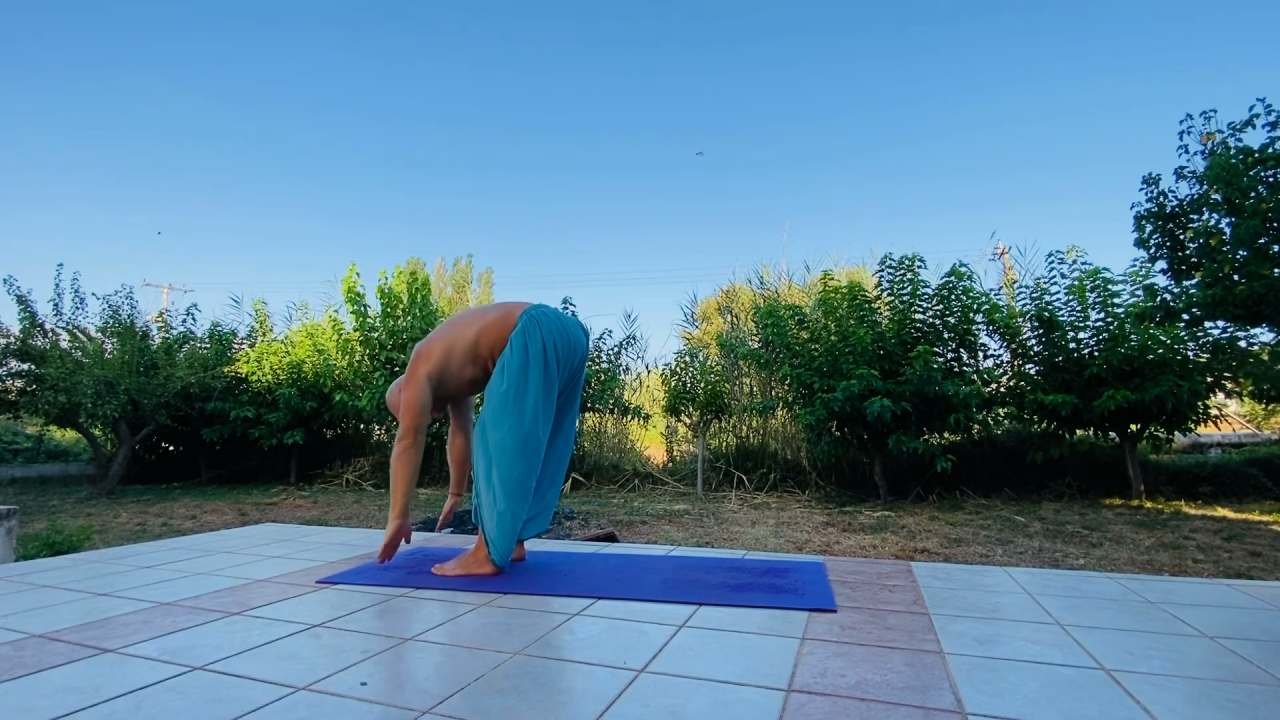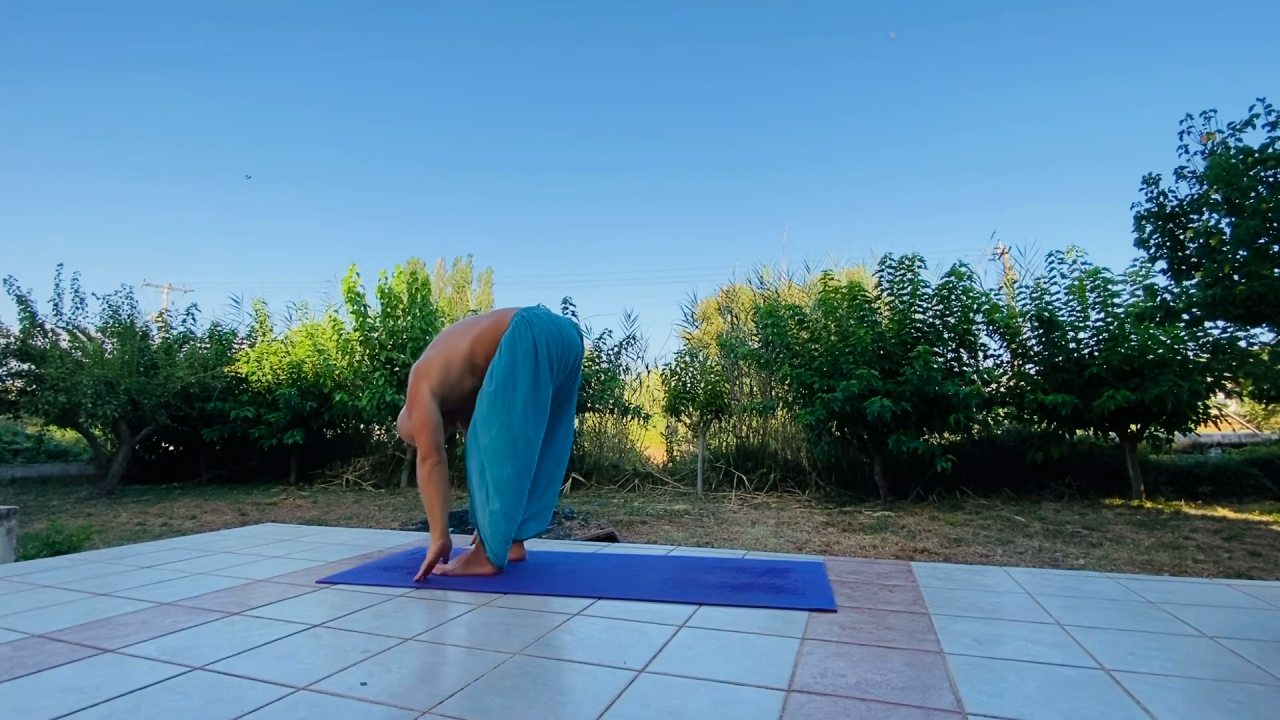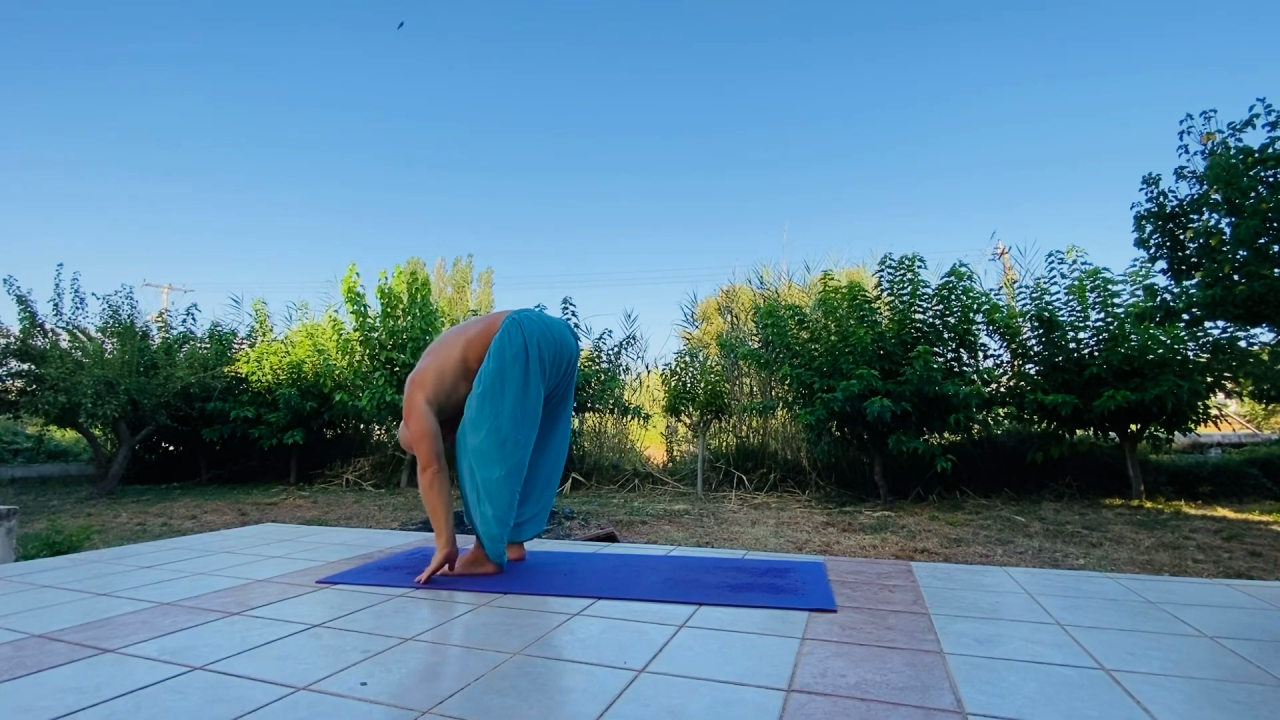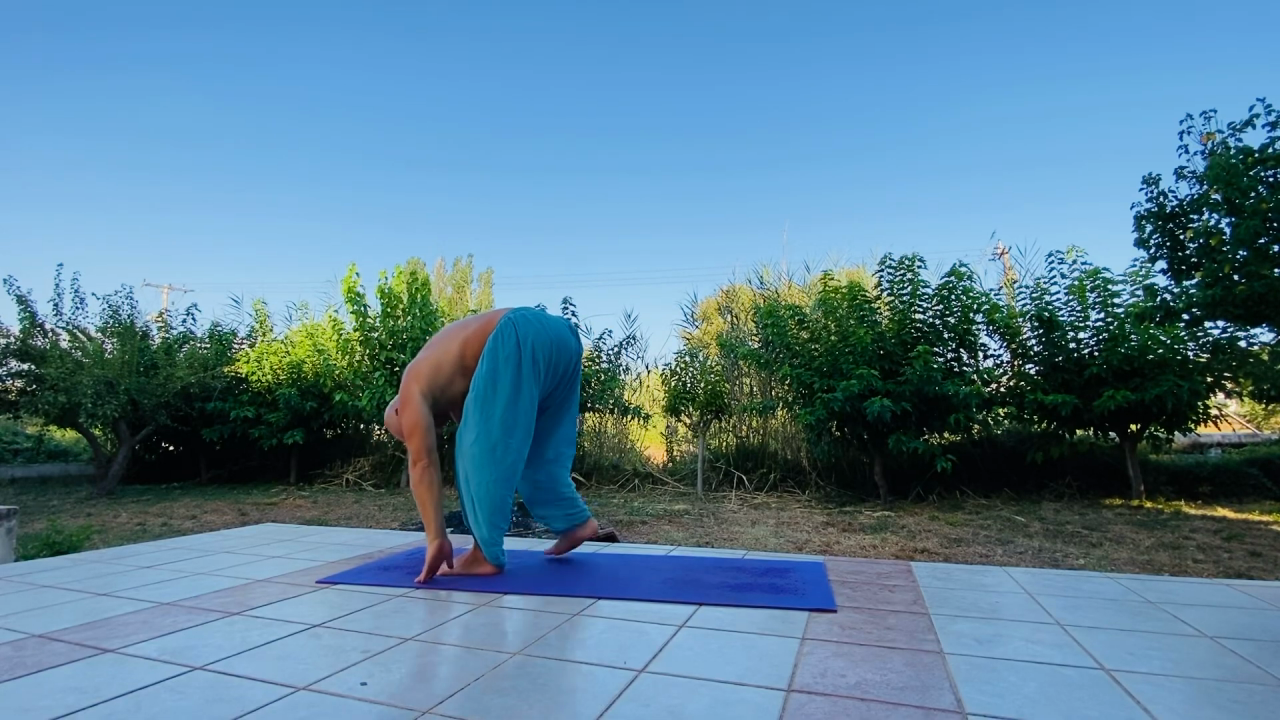
dt=0.3s
person 1, frame 1
left shoulder: (422, 369)
right shoulder: (449, 374)
left elbow: (408, 441)
right elbow: (460, 432)
left wrist: (397, 517)
right wrist: (456, 494)
left hip: (537, 337)
right hip: (569, 332)
left knee: (500, 443)
right knee: (533, 448)
left ankle: (487, 554)
right ankle: (510, 541)
person 1, frame 2
left shoulder: (422, 388)
right shoulder: (454, 385)
left elbow: (431, 461)
right elbow: (476, 441)
left wrist: (440, 537)
right wrist: (484, 515)
left hip: (530, 339)
right hip: (564, 333)
left knee: (495, 446)
right knee: (531, 448)
left ankle: (489, 554)
right ankle: (510, 541)
person 1, frame 3
left shoulder: (418, 396)
right shoulder: (451, 391)
left elbow: (431, 470)
right elbow: (494, 452)
left wrist: (446, 546)
left hip: (522, 341)
right hip: (559, 335)
left knee: (482, 448)
right knee: (529, 450)
left ankle: (488, 552)
right ankle: (512, 540)
person 1, frame 4
left shoulder: (413, 390)
right shoulder: (448, 388)
left elbow: (422, 463)
left wrist: (436, 539)
left hip: (520, 340)
right hip: (560, 333)
left knee: (482, 449)
left ankle: (487, 554)
right ankle: (575, 522)
